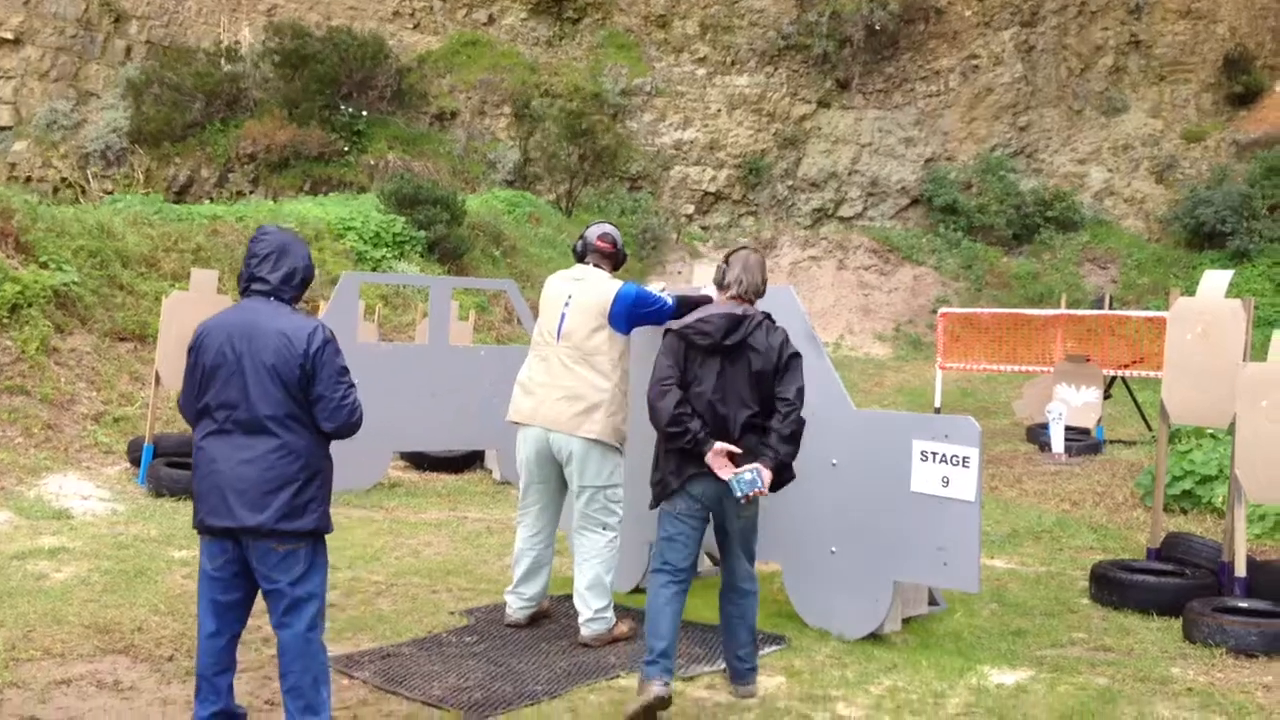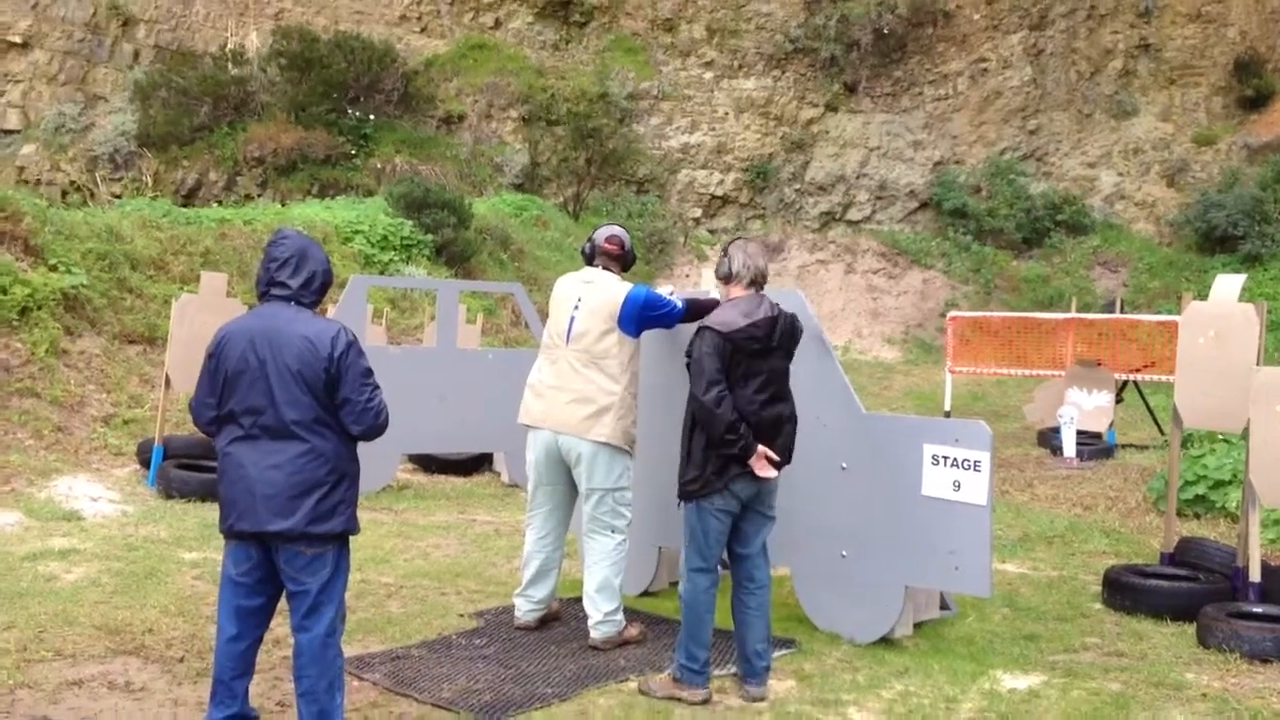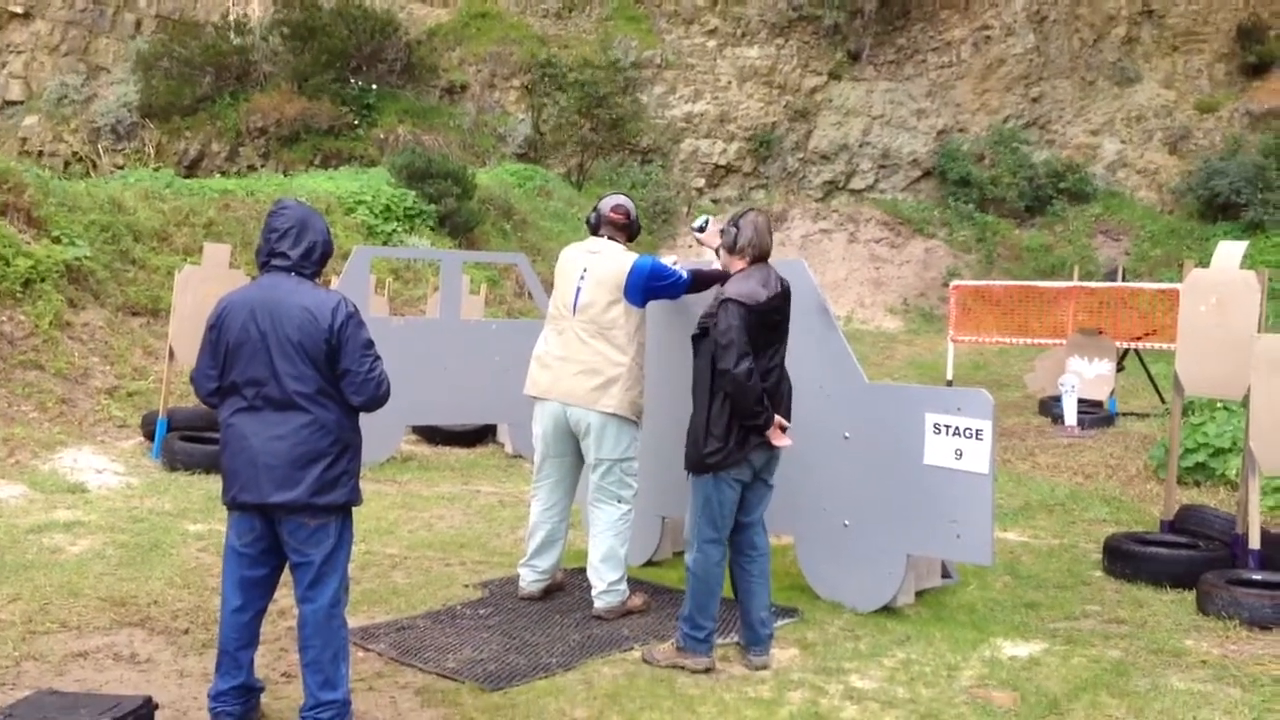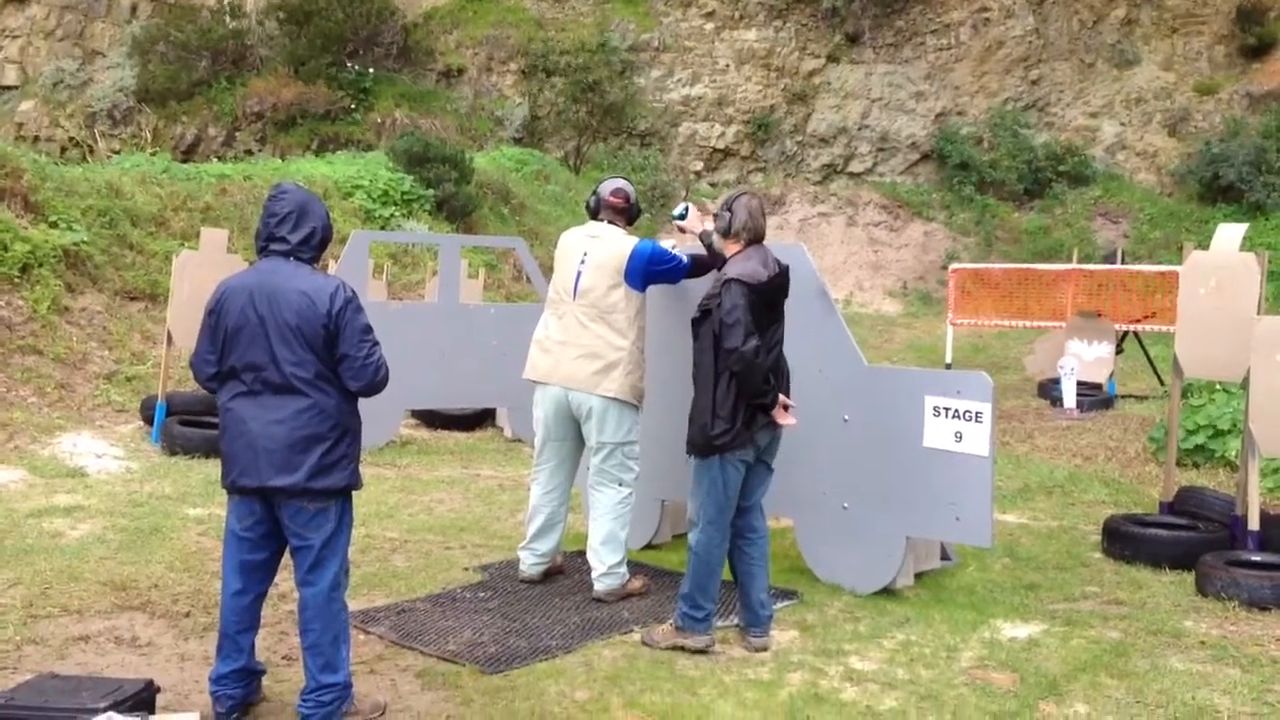
dt=1s
person 1, frame 1
left shoulder: (209, 331)
right shoulder: (310, 335)
left elbow: (191, 409)
right elbow: (343, 419)
right wrist: (303, 415)
left hip: (219, 502)
right hip: (284, 506)
left knee: (218, 618)
right knee: (298, 623)
person 1, frame 2
left shoulder: (228, 336)
right shoulder: (333, 339)
left elbow: (205, 416)
right elbow: (370, 421)
right wrist: (328, 418)
left hip: (244, 506)
right hip: (311, 509)
left knee: (237, 623)
right knee: (316, 628)
person 1, frame 3
left shoulder: (229, 307)
right shoulder: (333, 309)
left elbow: (206, 387)
right elbow: (371, 393)
right wrist: (328, 389)
left hip: (247, 478)
right hip: (314, 481)
left knee: (241, 595)
right knee: (320, 601)
person 1, frame 4
left shoulder: (228, 292)
right shoulder: (331, 294)
left elbow: (205, 371)
right elbow: (368, 377)
right wrist: (326, 373)
left hip: (247, 462)
right hip: (313, 464)
left knee: (242, 578)
right knee: (320, 582)
person 2, frame 1
left shoulder: (683, 332)
right shoulder: (775, 340)
left elbow: (662, 397)
right elbow: (789, 409)
left wrist: (702, 444)
right wrist: (770, 462)
left hip: (688, 475)
right hip: (745, 476)
left knee: (668, 573)
right knee: (740, 577)
left ankle: (656, 675)
right ankle: (743, 675)
person 2, frame 2
left shoulder: (716, 329)
right shoulder: (784, 324)
left elbow: (710, 400)
left wrist: (742, 448)
left hip: (720, 469)
right hip: (765, 468)
left knee: (701, 572)
right knee: (753, 570)
left ankle: (690, 677)
right ankle: (755, 675)
person 2, frame 3
left shoulder: (733, 302)
right shoulder: (775, 289)
left elbow: (736, 373)
left wrist: (760, 421)
left hip: (728, 440)
right hip: (761, 441)
left knee: (707, 543)
right knee: (751, 537)
left ankle: (694, 645)
right ankle: (758, 643)
person 2, frame 4
left shoulder: (734, 283)
right shoulder: (766, 271)
left elbow: (742, 353)
left wrist: (767, 400)
right wrist: (708, 245)
left hip: (733, 421)
right hip: (761, 423)
left knee: (709, 523)
right knee: (749, 520)
left ankle: (692, 624)
right ankle: (757, 625)
person 3, frame 1
left shoulder: (553, 284)
right shoulder: (619, 295)
right elbow: (677, 307)
right wrist: (713, 300)
left hip: (534, 417)
right hip: (586, 425)
left knee: (534, 516)
right knee: (596, 525)
left ankle: (522, 603)
right ankle: (597, 622)
person 3, frame 2
left shoulder: (563, 287)
right shoulder: (629, 298)
right elbow: (685, 311)
left wrist: (654, 297)
right wrist: (723, 304)
left hip: (544, 419)
right hip: (595, 428)
left knee: (544, 518)
right knee: (605, 528)
left ankle: (531, 607)
right ankle: (606, 626)
person 3, frame 3
left shoulder: (568, 257)
right shoulder: (635, 268)
right elbow: (689, 281)
left wrist: (657, 269)
right wrist: (727, 273)
left hip: (551, 391)
right hip: (603, 399)
left knee: (549, 489)
right knee: (610, 498)
left ankle: (535, 577)
right ankle: (609, 596)
person 3, frame 4
left shoulder: (567, 241)
right shoulder: (637, 252)
right elbow: (692, 266)
right wrist: (722, 252)
left hip: (552, 376)
right hip: (605, 384)
left knee: (549, 473)
right knee: (611, 481)
left ankle: (535, 560)
right ankle: (610, 578)
